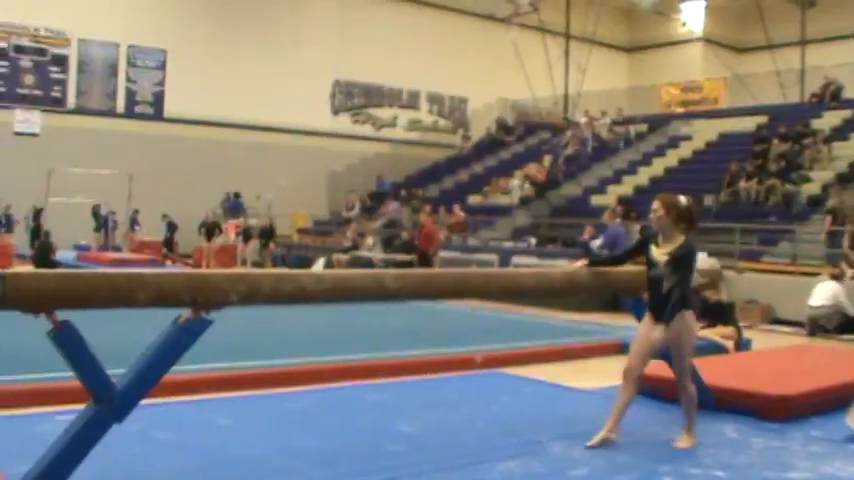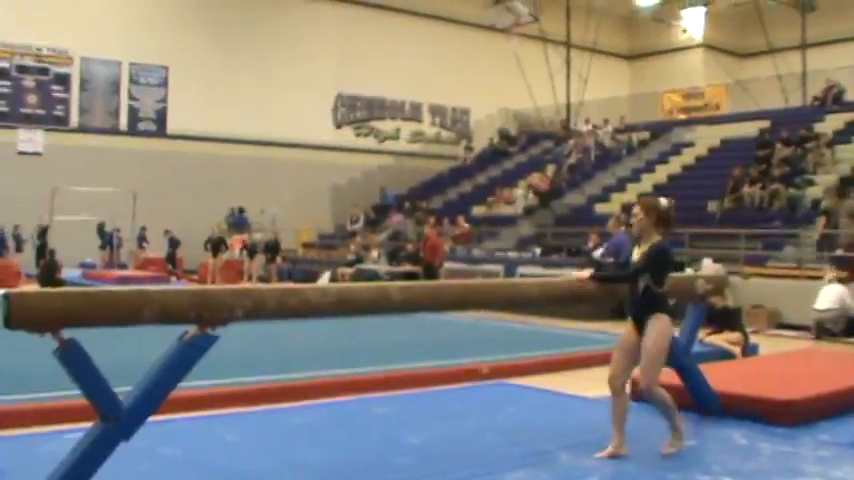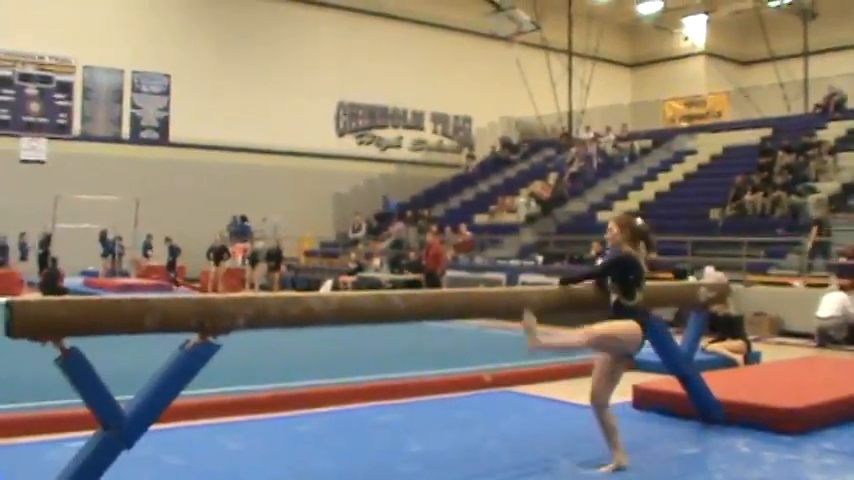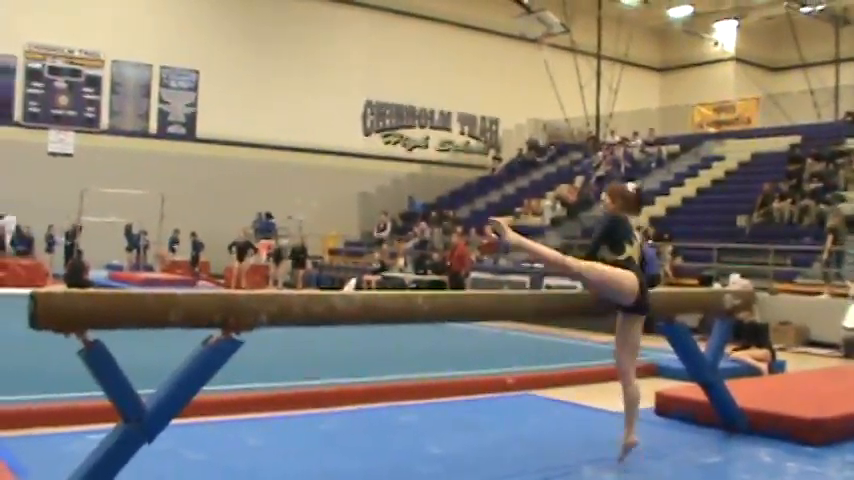
dt=0.2s
person 1, frame 1
left shoulder: (685, 249)
right shoulder: (650, 241)
left elbow: (683, 291)
right elbow: (621, 258)
left wrist: (663, 326)
right wrist: (589, 261)
left hip: (678, 315)
right hip: (653, 313)
left knee: (682, 378)
right knee: (631, 371)
left ankle: (690, 433)
right ankle: (609, 430)
person 1, frame 2
left shoulder: (660, 249)
right shoulder: (638, 245)
left elbow: (629, 277)
right elbow: (628, 275)
left wrist: (592, 275)
right wrist: (592, 273)
left hip: (656, 318)
right hip: (636, 318)
left knee: (648, 385)
right knee: (615, 380)
left ankle: (677, 431)
right ankle: (618, 443)
person 1, frame 3
left shoulder: (625, 258)
right shoulder: (624, 260)
left elbow: (593, 274)
left wrist: (561, 282)
left hip: (631, 329)
right hip: (618, 329)
left knee: (589, 333)
right knee: (599, 399)
left ankle: (540, 342)
right ankle: (619, 456)
person 1, frame 4
left shoulder: (615, 219)
right shoulder: (630, 231)
left elbow: (594, 247)
left wrist: (582, 267)
left hip: (627, 285)
right hip: (635, 298)
left knee: (567, 263)
right knee: (627, 370)
left ankle: (513, 238)
right ankle: (629, 433)
